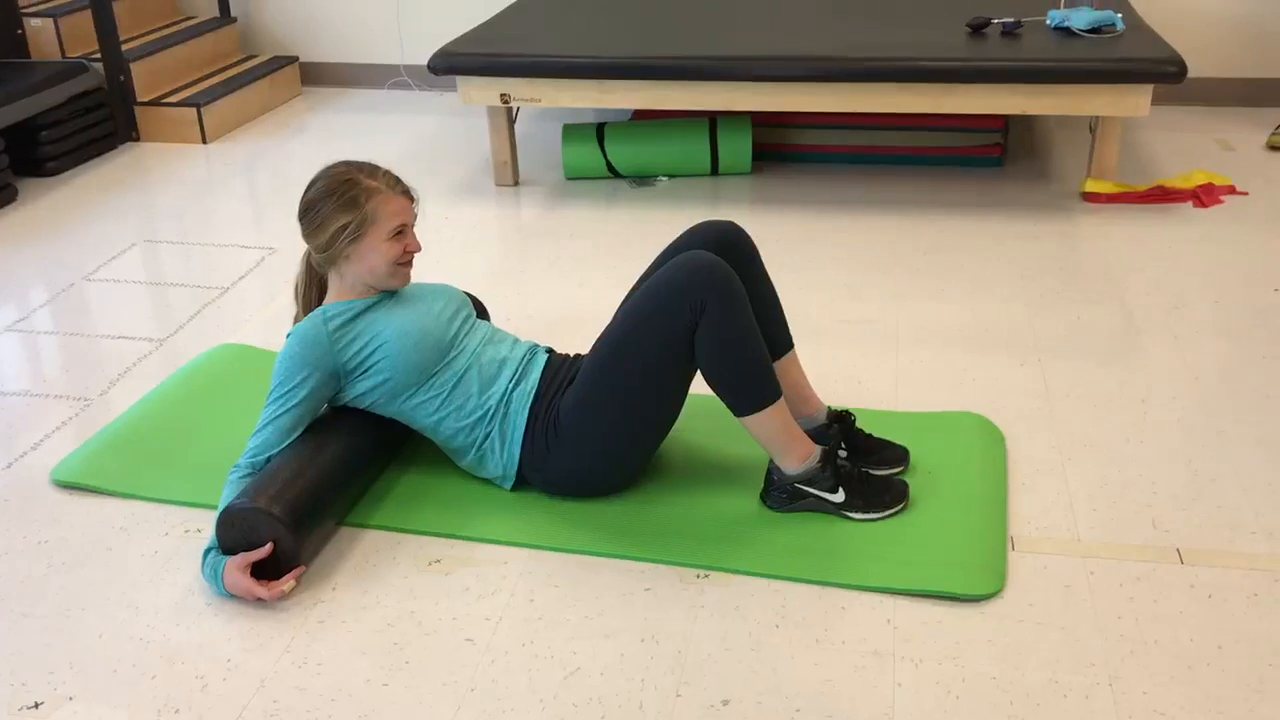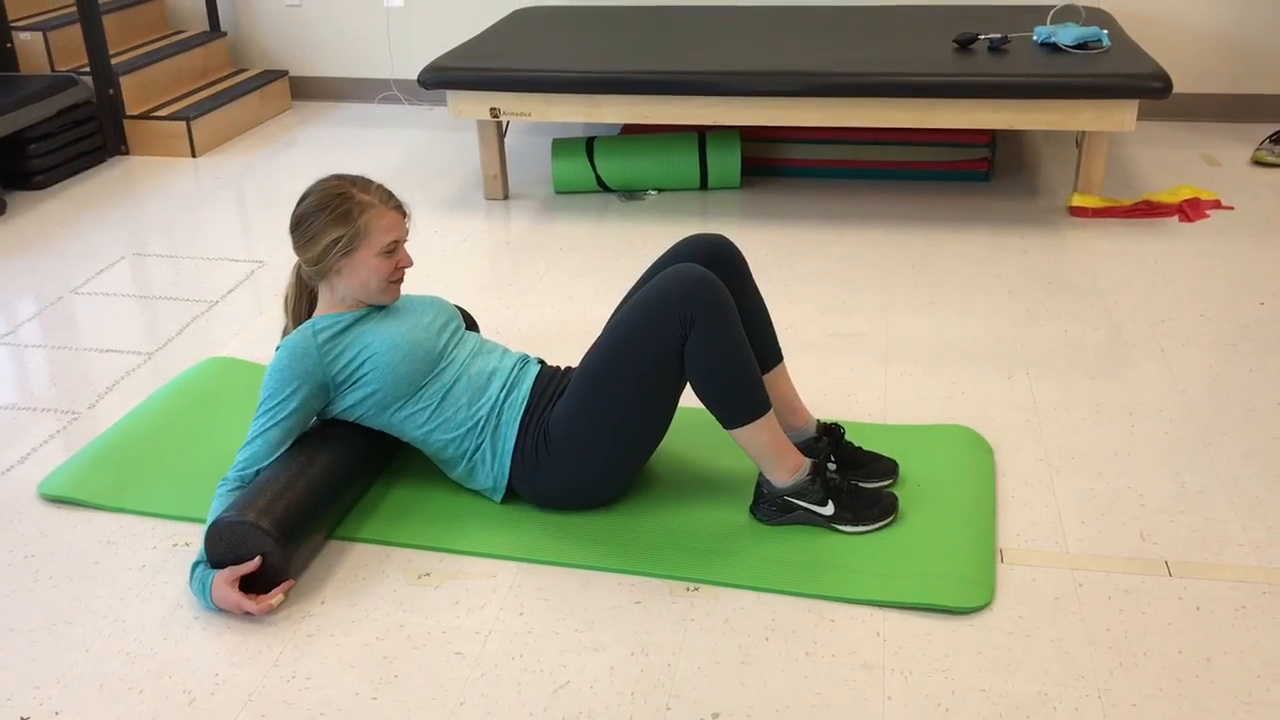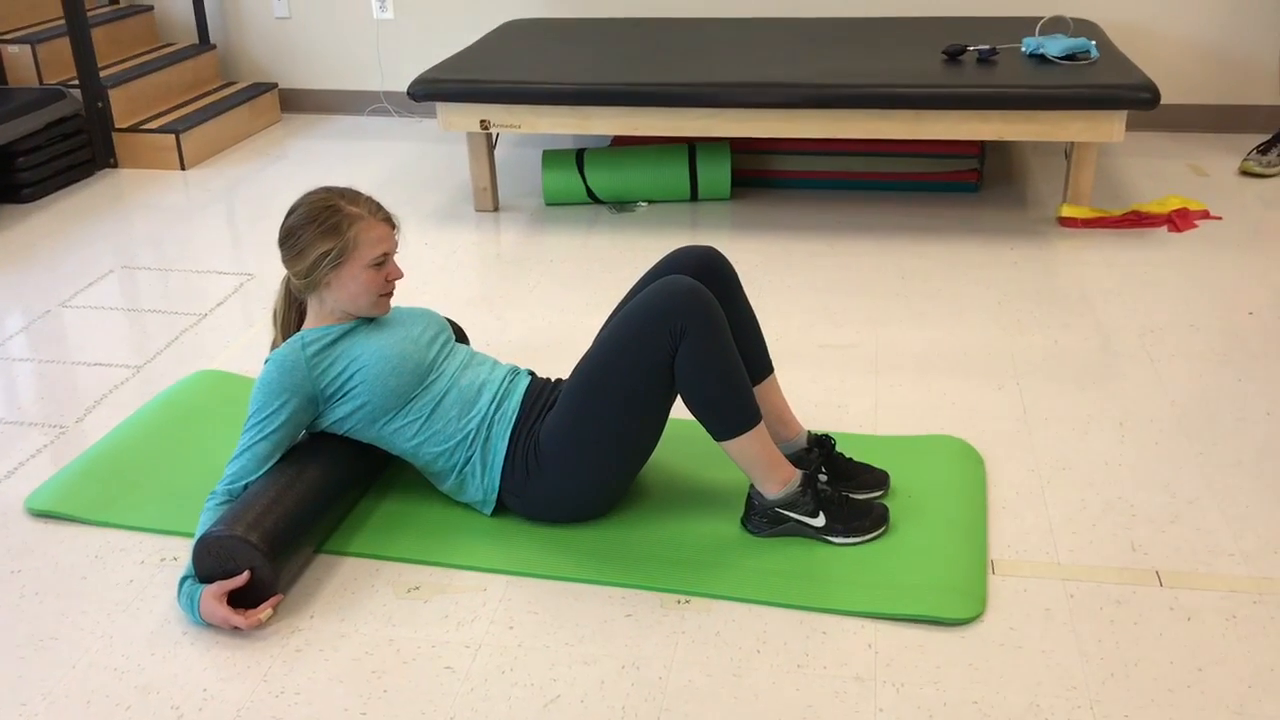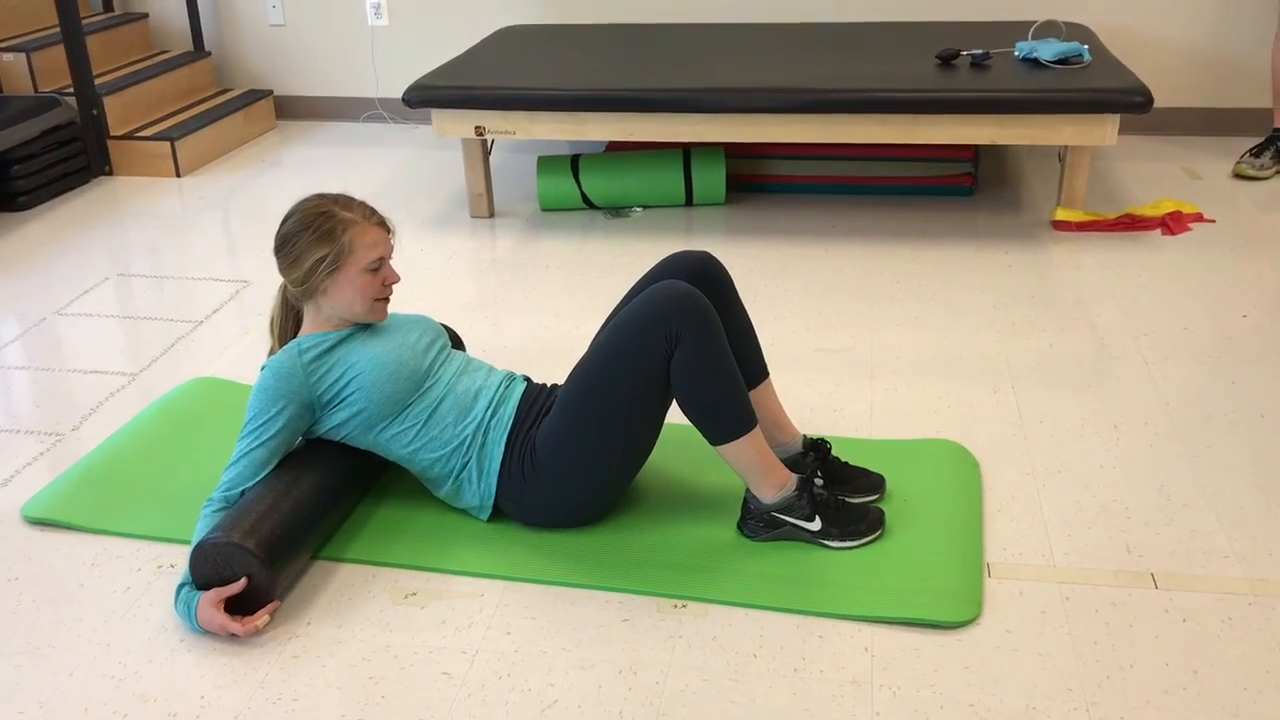
dt=0.4s
person 1, frame 1
left shoulder: (402, 293)
right shoulder: (319, 341)
right elbow: (258, 460)
right wrist: (224, 556)
left hip: (568, 390)
right hip: (564, 446)
left knee: (719, 241)
right knee: (700, 281)
left ankle: (816, 424)
right ankle: (801, 470)
person 1, frame 2
left shoulder: (393, 308)
right shoulder: (309, 354)
right elbow: (246, 472)
right wrist: (210, 571)
left hip: (561, 403)
right hip: (554, 458)
left knee: (708, 253)
right knee: (690, 294)
left ankle: (805, 437)
right ankle: (791, 483)
person 1, frame 3
left shoulder: (383, 318)
right shoulder: (299, 367)
right elbow: (235, 487)
right wrist: (199, 584)
left hip: (551, 414)
right hip: (545, 471)
left knee: (699, 266)
right knee: (682, 307)
left ankle: (797, 450)
right ankle: (782, 496)
person 1, frame 4
left shoulder: (381, 325)
right shoulder: (294, 374)
right elbow: (231, 494)
right wrist: (196, 592)
left hip: (547, 419)
right hip: (542, 477)
left knee: (693, 271)
right knee: (676, 310)
left ankle: (793, 453)
right ankle: (778, 500)
